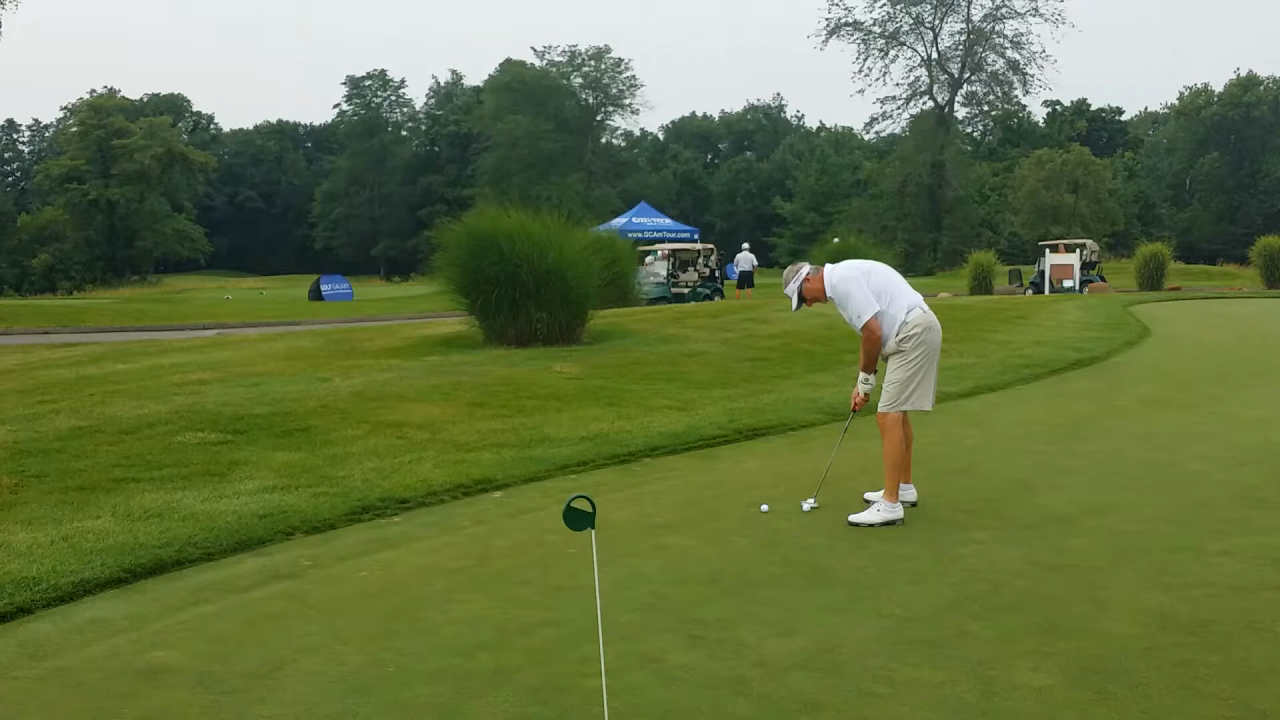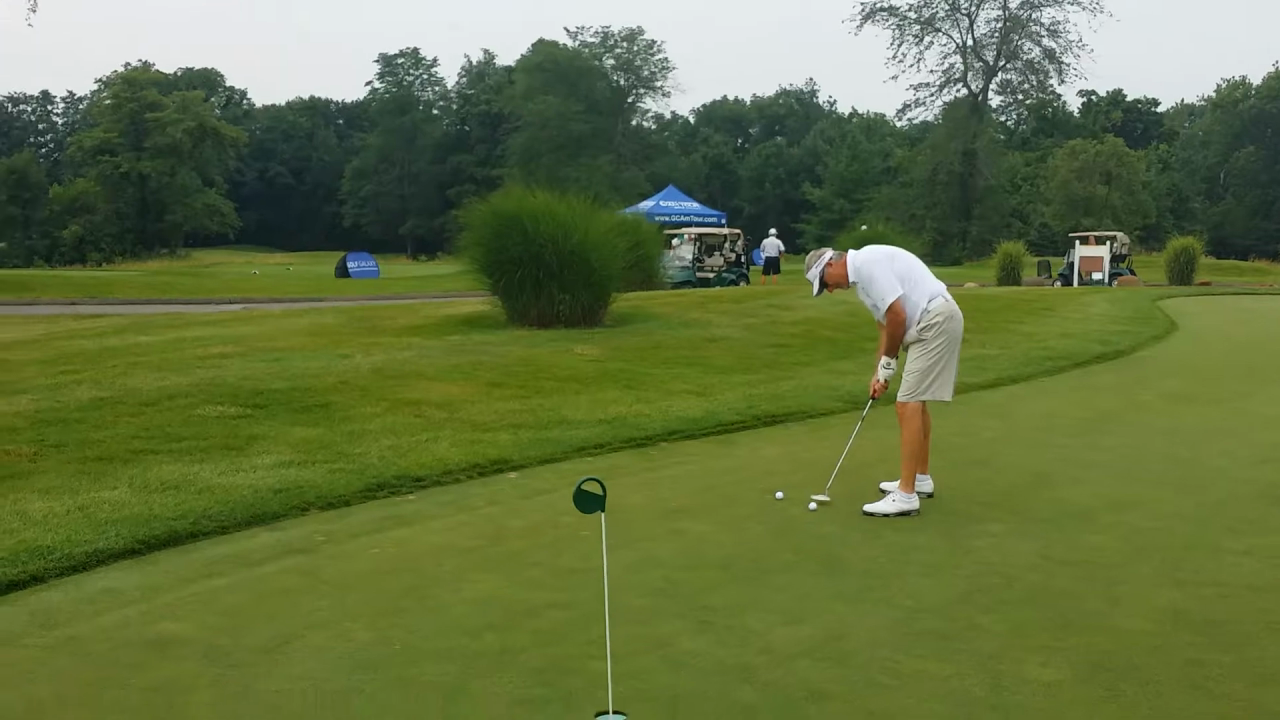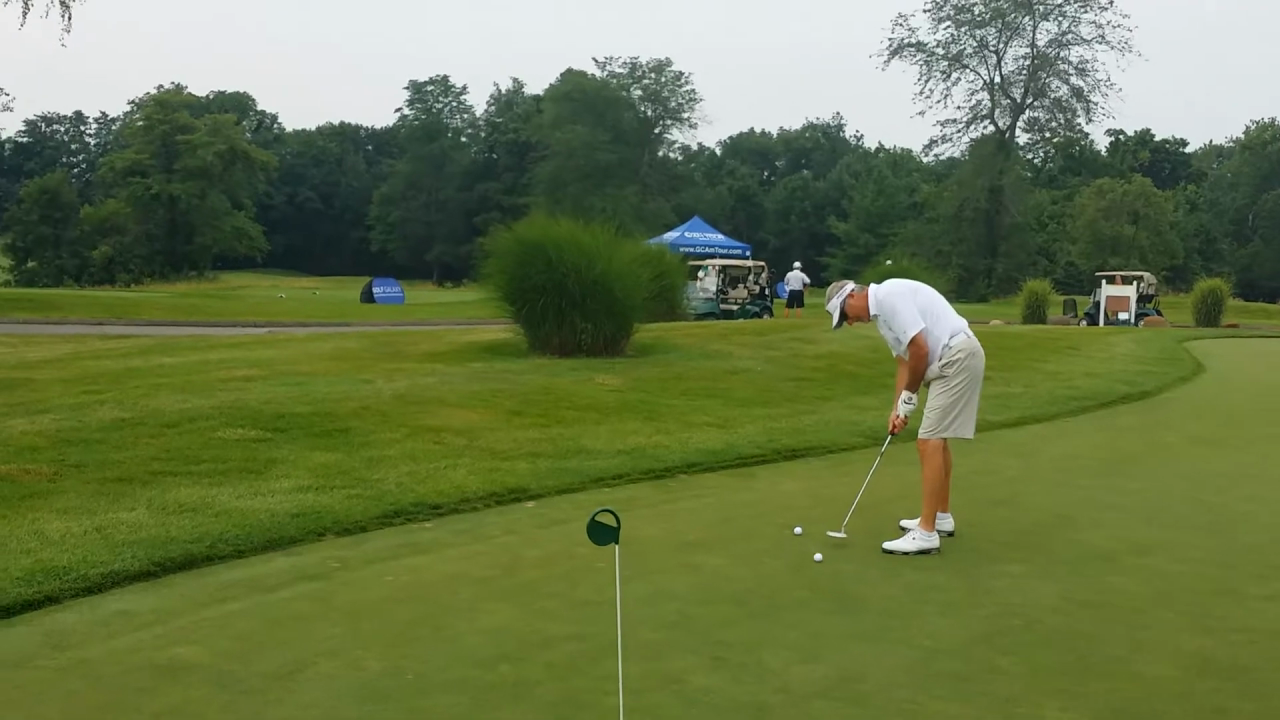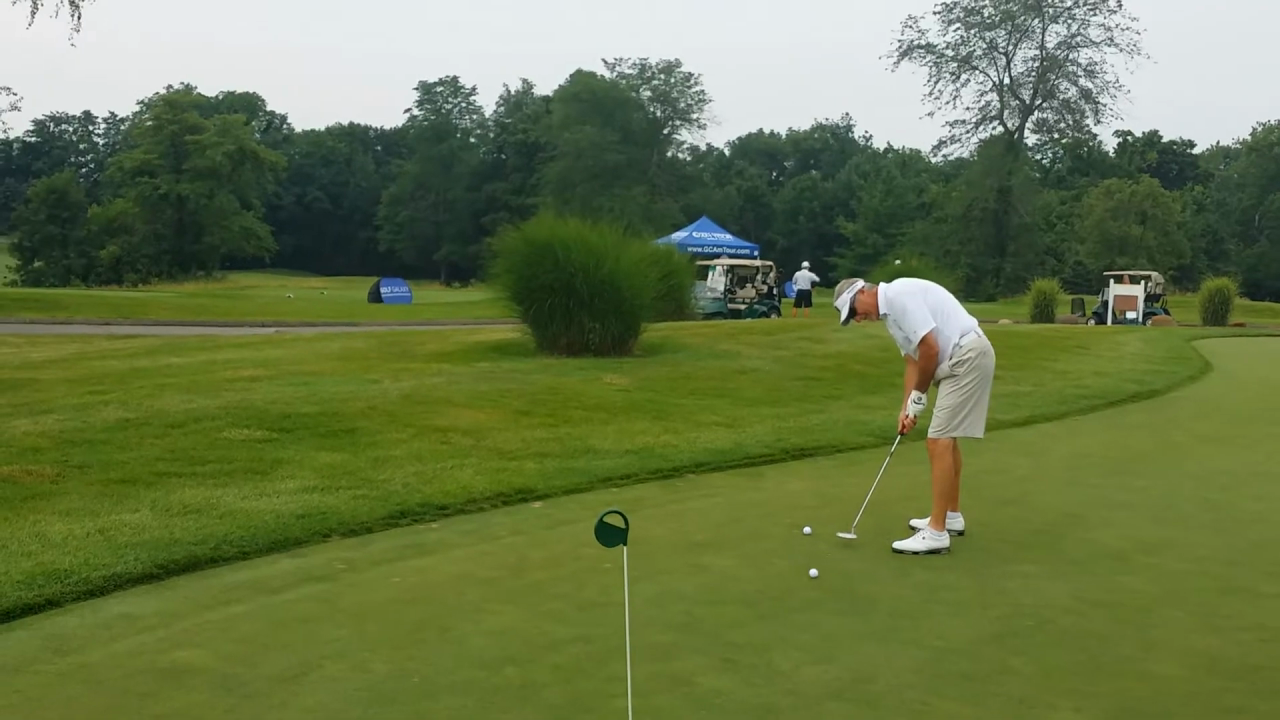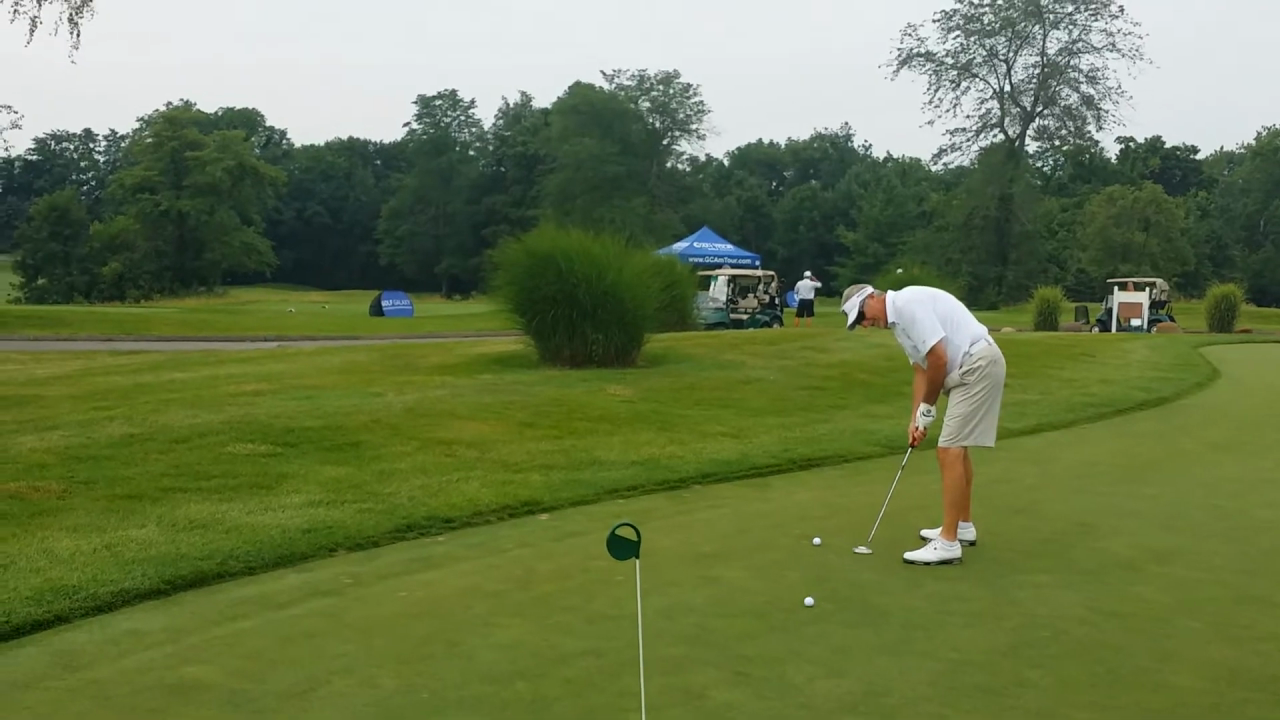
dt=0.2s
person 1, frame 1
left shoulder: (843, 279)
right shoulder: (841, 284)
left elbow: (873, 333)
right elbow: (868, 335)
left wrist: (866, 377)
right wrist: (860, 385)
left hip: (914, 332)
right hip: (913, 333)
left knee: (889, 416)
right knee: (897, 411)
left ankle: (890, 505)
right ankle: (904, 488)
person 1, frame 2
left shoulder: (866, 263)
right shoulder: (862, 276)
left elbow: (897, 315)
right elbow: (886, 323)
left wrist: (888, 361)
right wrist: (879, 372)
left hip: (935, 321)
right hip: (932, 323)
left knee: (908, 405)
right knee: (916, 401)
left ankle: (906, 495)
right ankle: (921, 478)
person 1, frame 3
left shoulder: (888, 296)
right shoulder: (881, 312)
left elbow: (919, 348)
right elbow: (904, 360)
left wrist: (909, 396)
right wrist: (897, 407)
left hip: (957, 357)
right hip: (952, 361)
left knee: (929, 442)
right knee: (936, 439)
left ankle: (926, 534)
right ankle: (942, 517)
person 1, frame 4
left shoulder: (899, 295)
right shoulder: (890, 312)
left elbow: (930, 348)
right elbow: (913, 360)
left wrist: (918, 396)
right wrist: (906, 407)
left hip: (967, 357)
right hip: (960, 361)
left knee: (939, 442)
right knee: (946, 438)
left ankle: (936, 533)
right ankle: (951, 516)
person 1, frame 5
left shoulder: (908, 304)
right shoulder: (899, 320)
left elbow: (938, 359)
right elbow: (921, 369)
left wrist: (927, 408)
right wrist: (915, 418)
left hip: (978, 365)
right hip: (971, 369)
left knee: (949, 451)
right knee: (957, 447)
left ankle: (948, 543)
right ankle: (963, 526)
